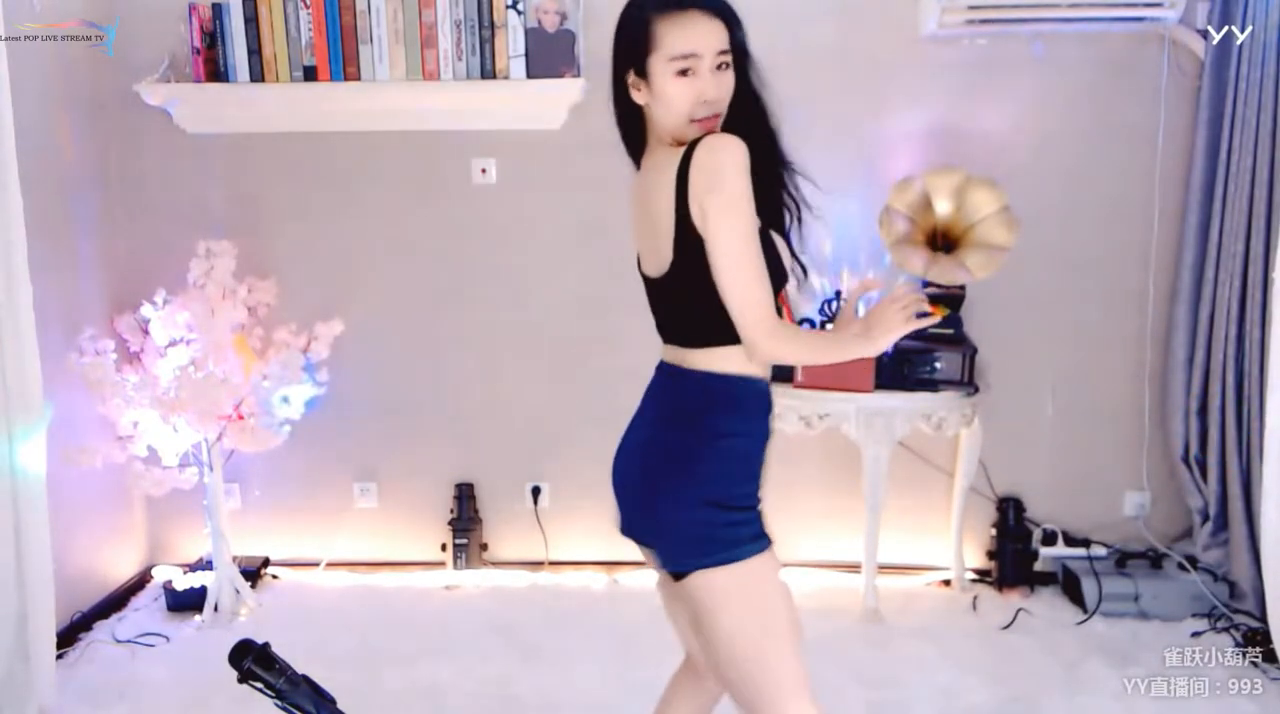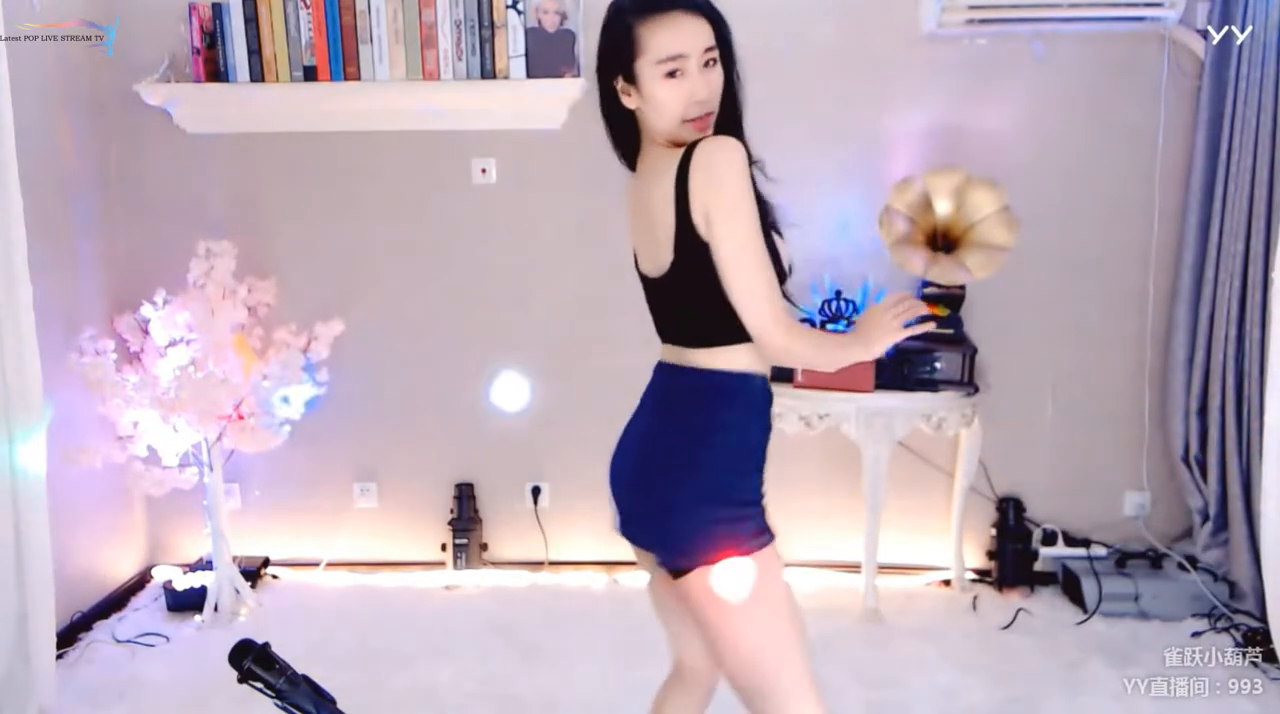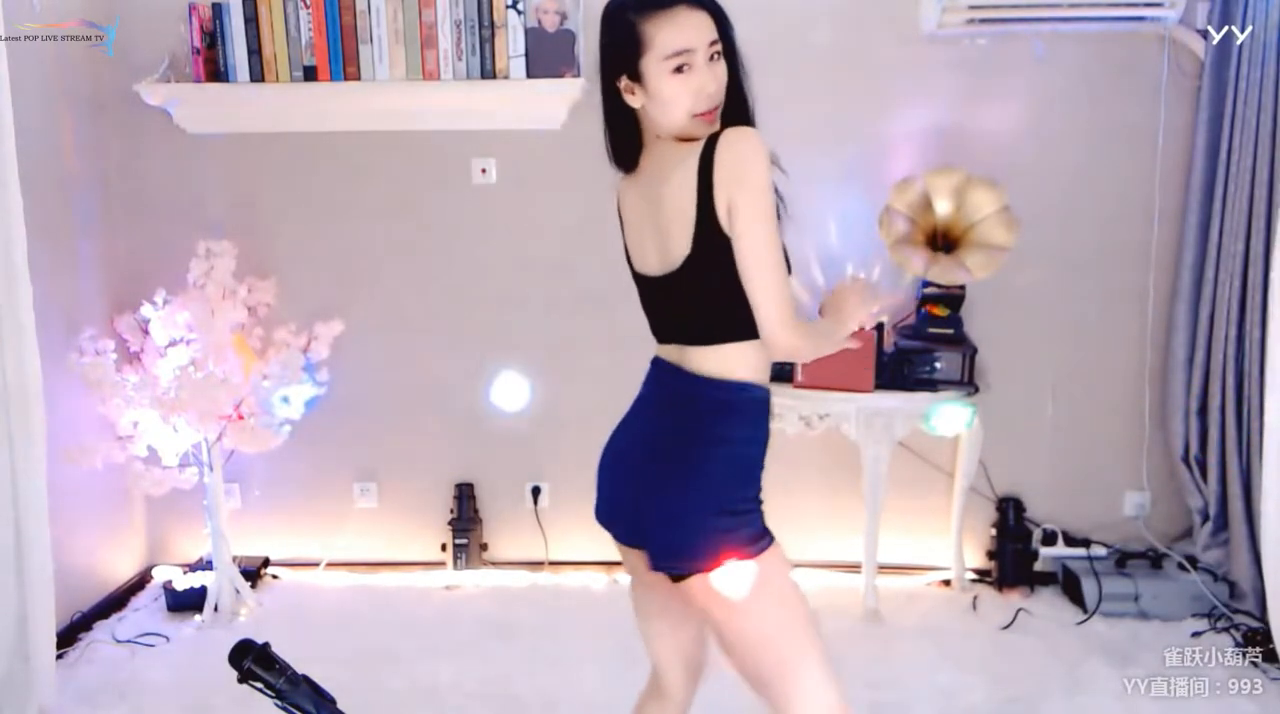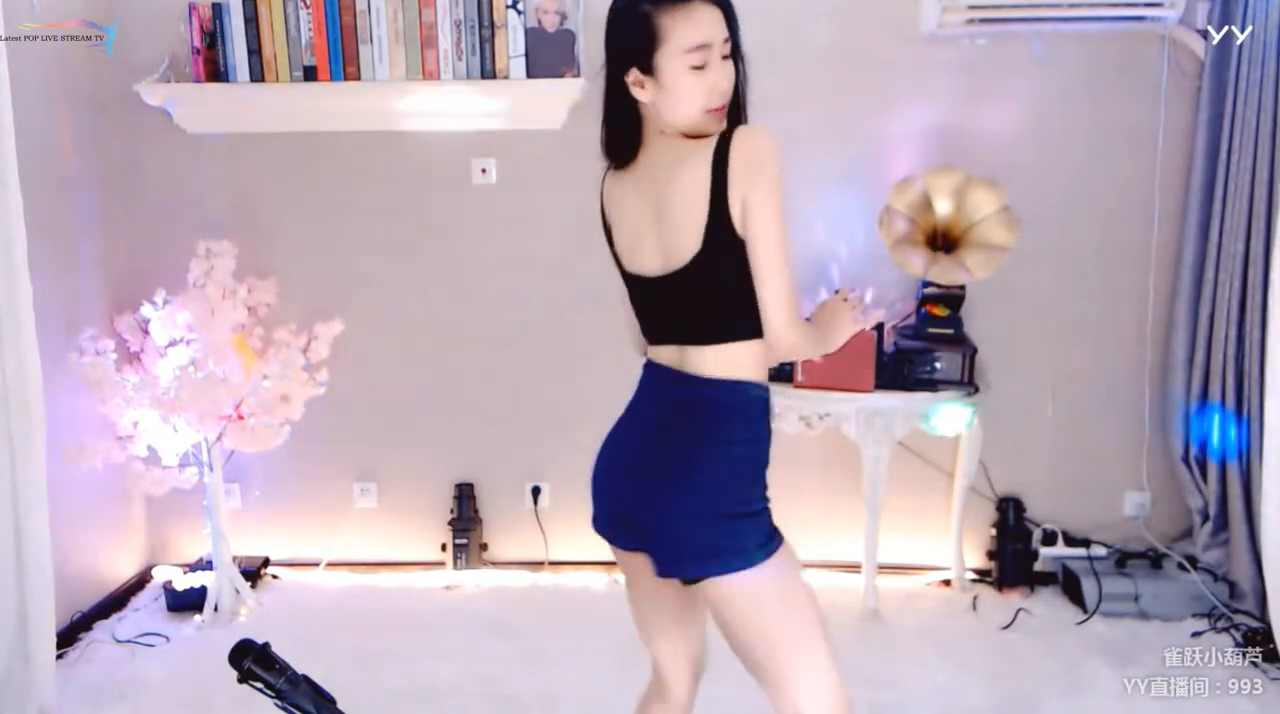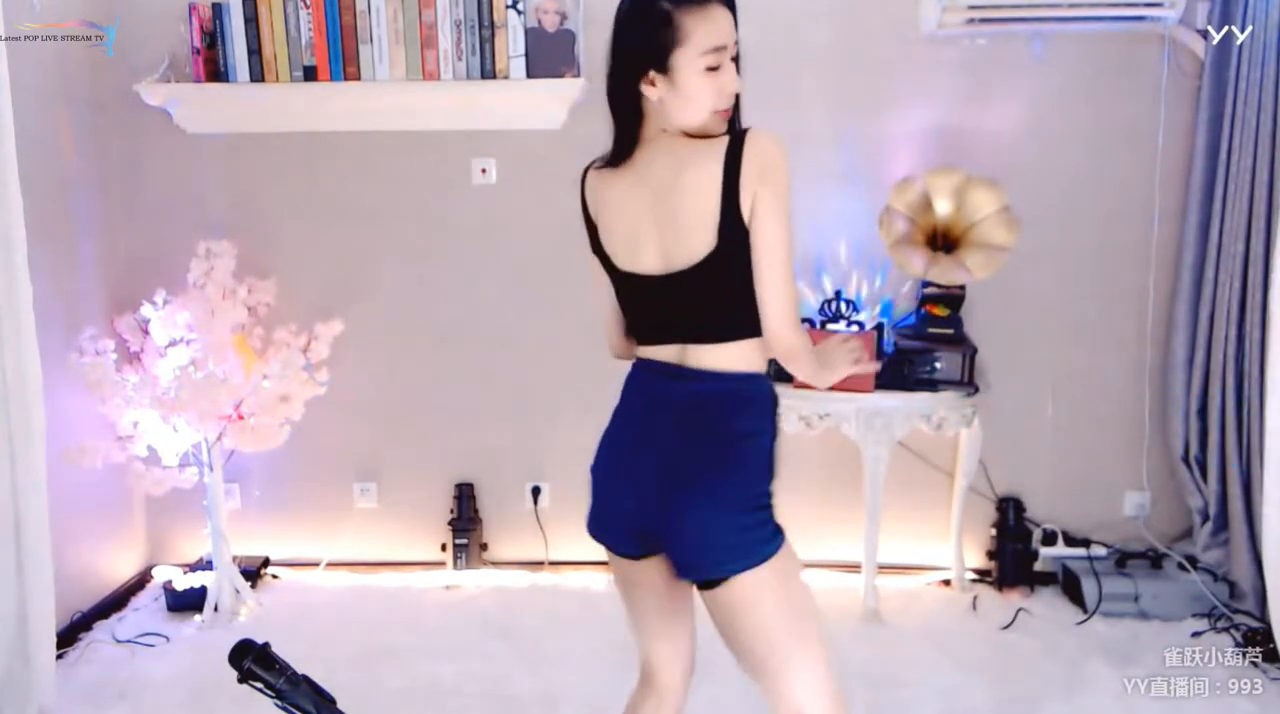
dt=0.2s
person 1, frame 1
left shoulder: (651, 175)
right shoulder: (722, 155)
right elbow: (762, 337)
left wrist: (830, 332)
right wrist: (865, 337)
left hip: (657, 450)
right hip: (706, 469)
person 1, frame 2
left shoulder: (646, 178)
right shoulder: (718, 158)
right elbow: (771, 336)
left wrist: (829, 338)
right wrist: (859, 342)
left hip: (653, 452)
right hip: (705, 467)
person 1, frame 3
left shoulder: (633, 183)
right shoulder: (736, 151)
right elbow: (781, 335)
left wrist: (813, 324)
right wrist: (839, 323)
left hip: (639, 454)
right hip: (705, 473)
person 1, frame 4
left shoulder: (614, 185)
right shoulder: (747, 151)
right elbow: (782, 337)
right wrist: (829, 330)
left hip: (634, 456)
right hip: (709, 468)
person 1, frame 5
left shoulder: (595, 186)
right shoulder: (753, 156)
right elbow: (784, 341)
right wrist: (825, 363)
left hip: (629, 452)
right hip: (719, 461)
